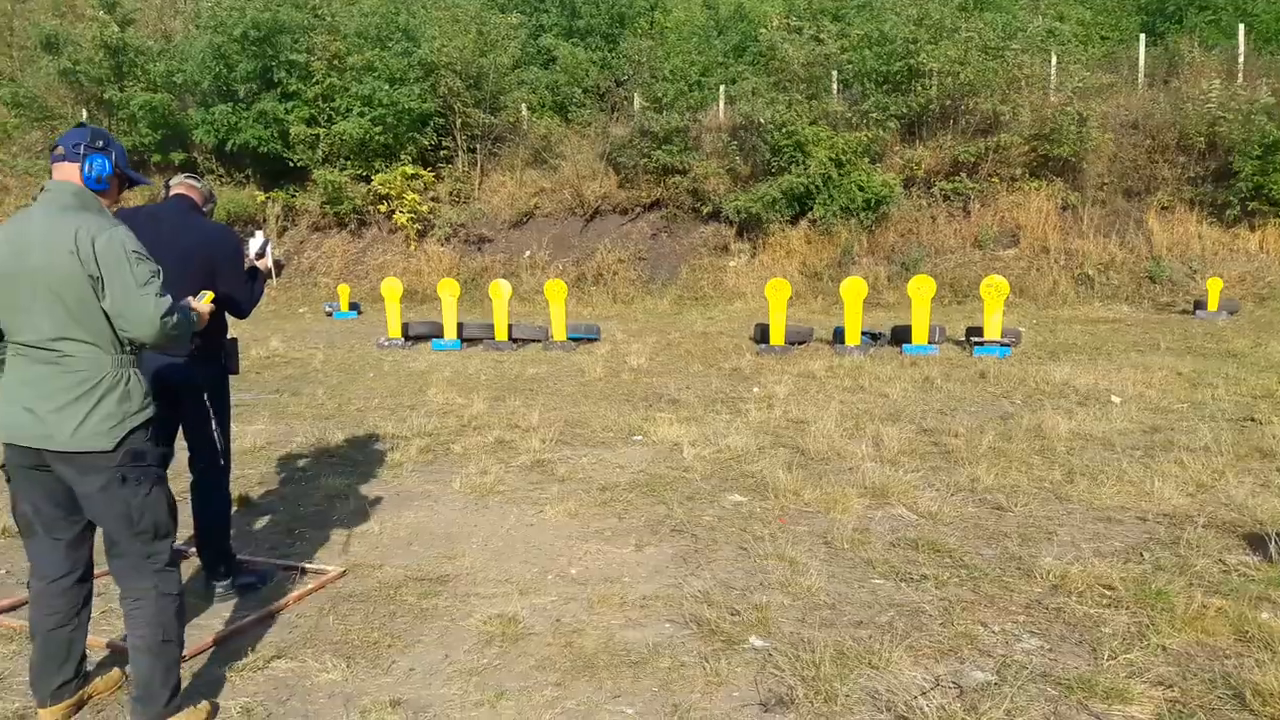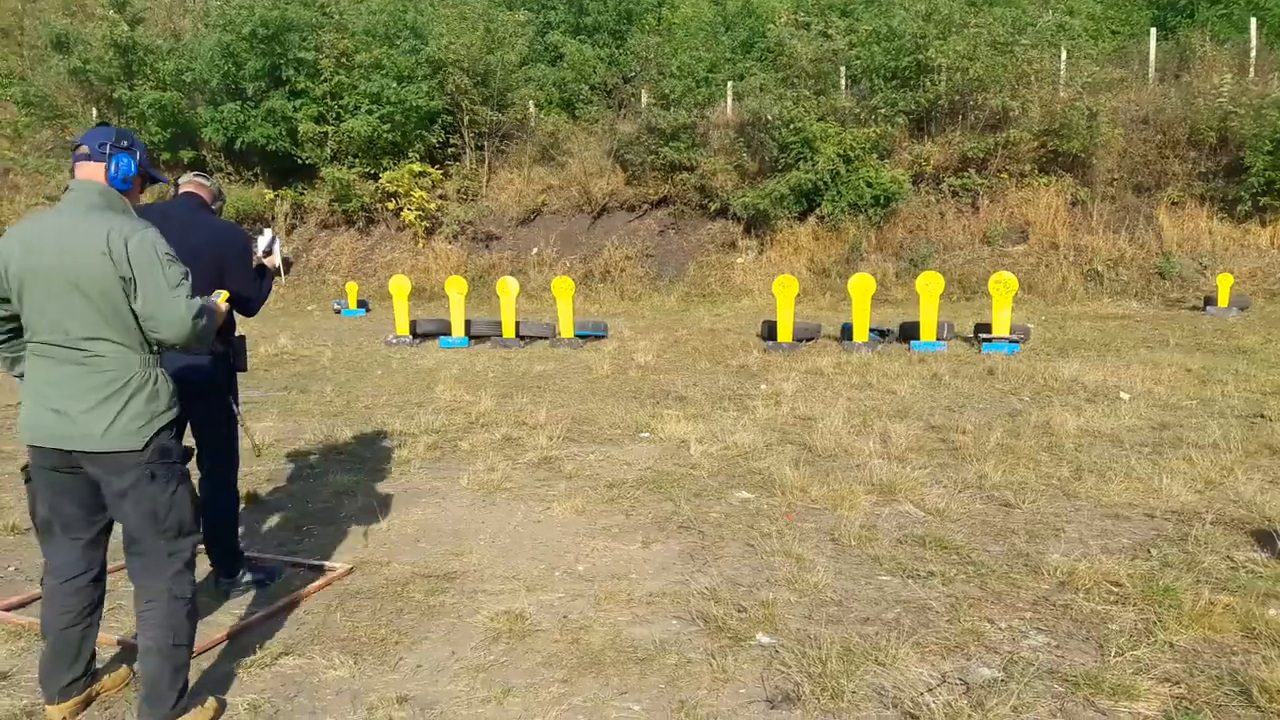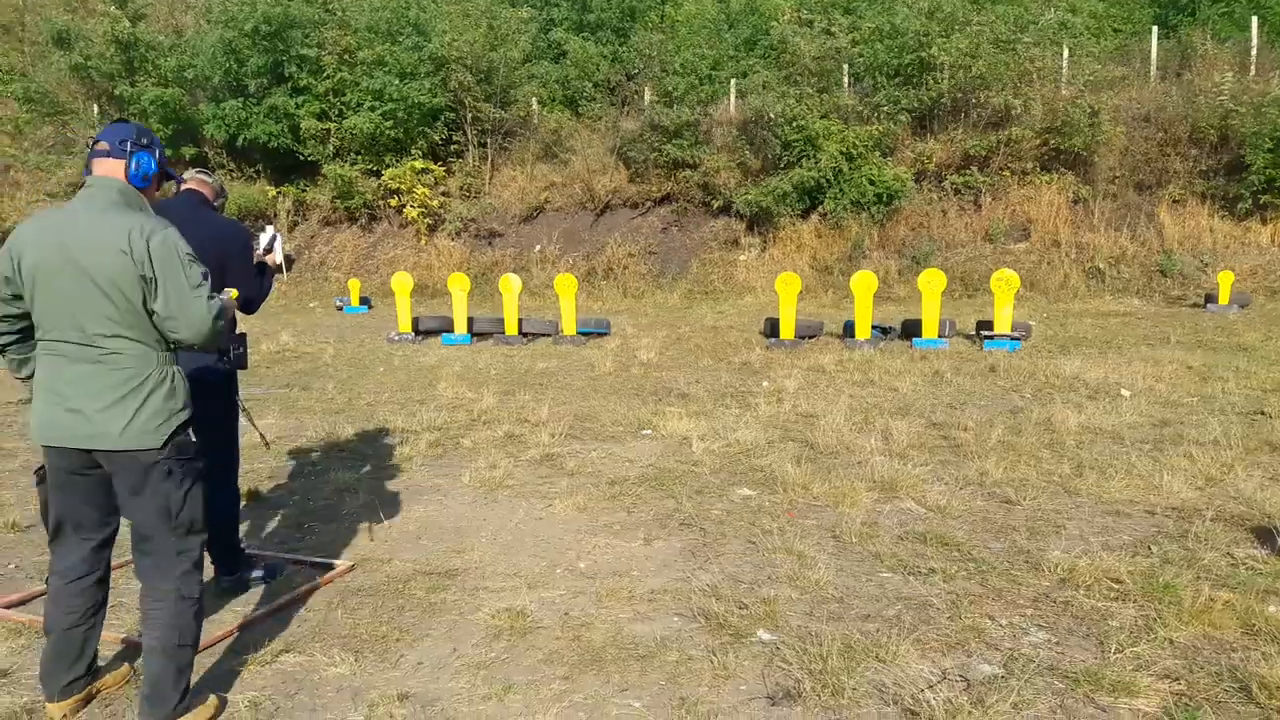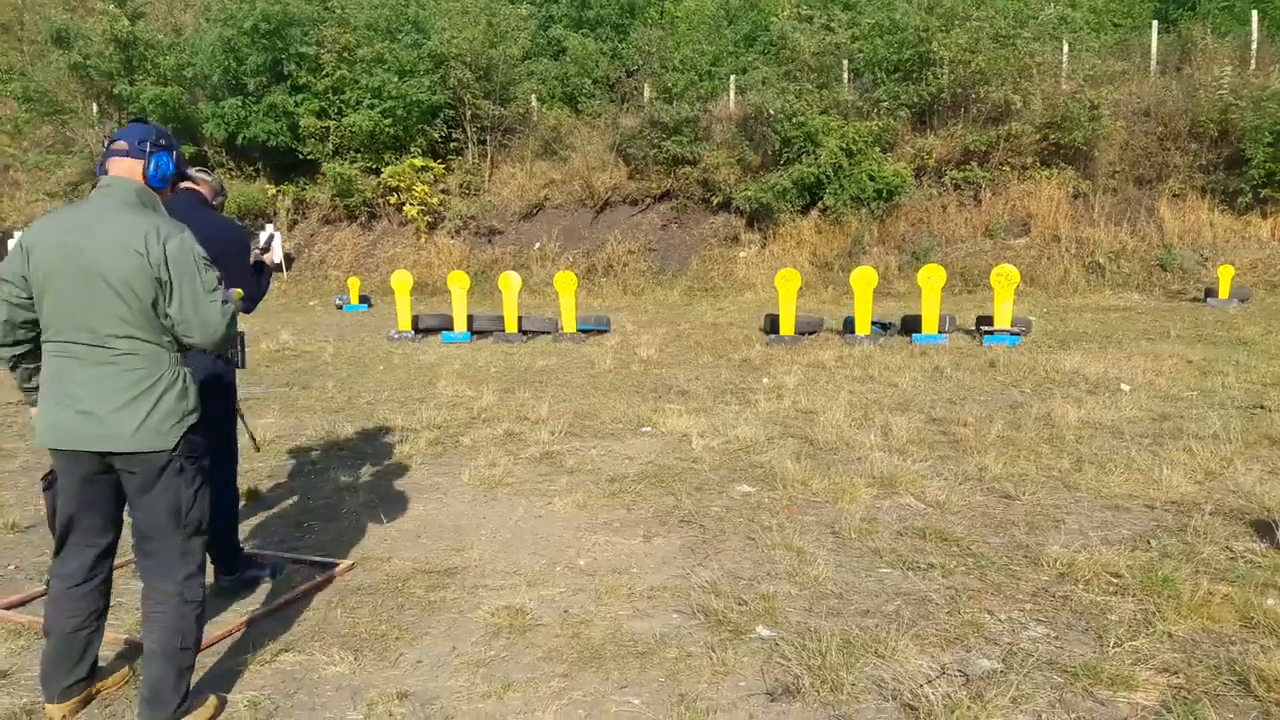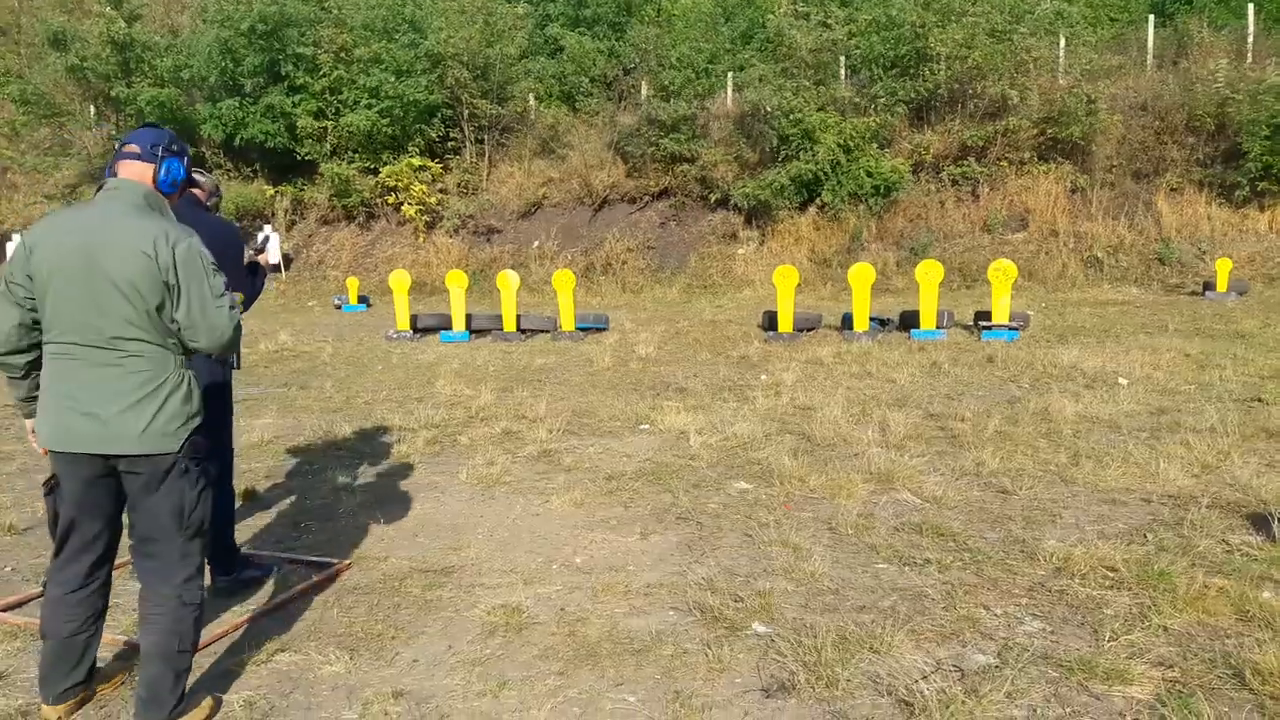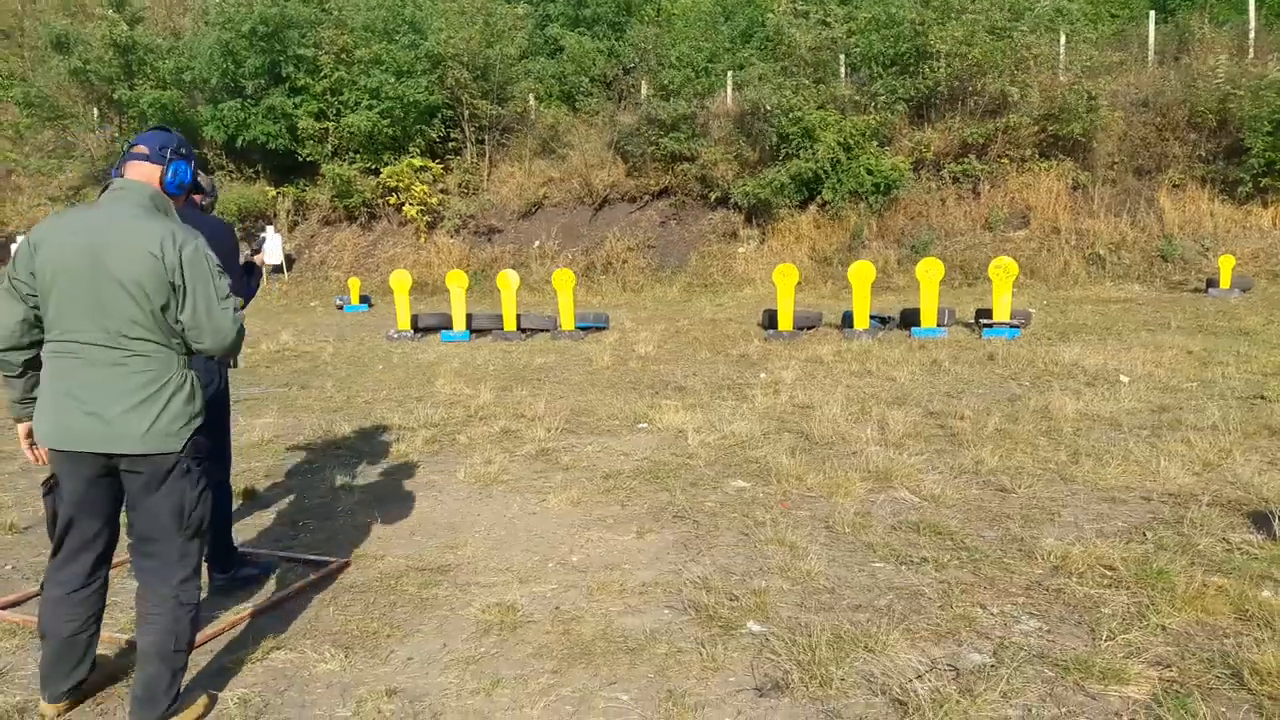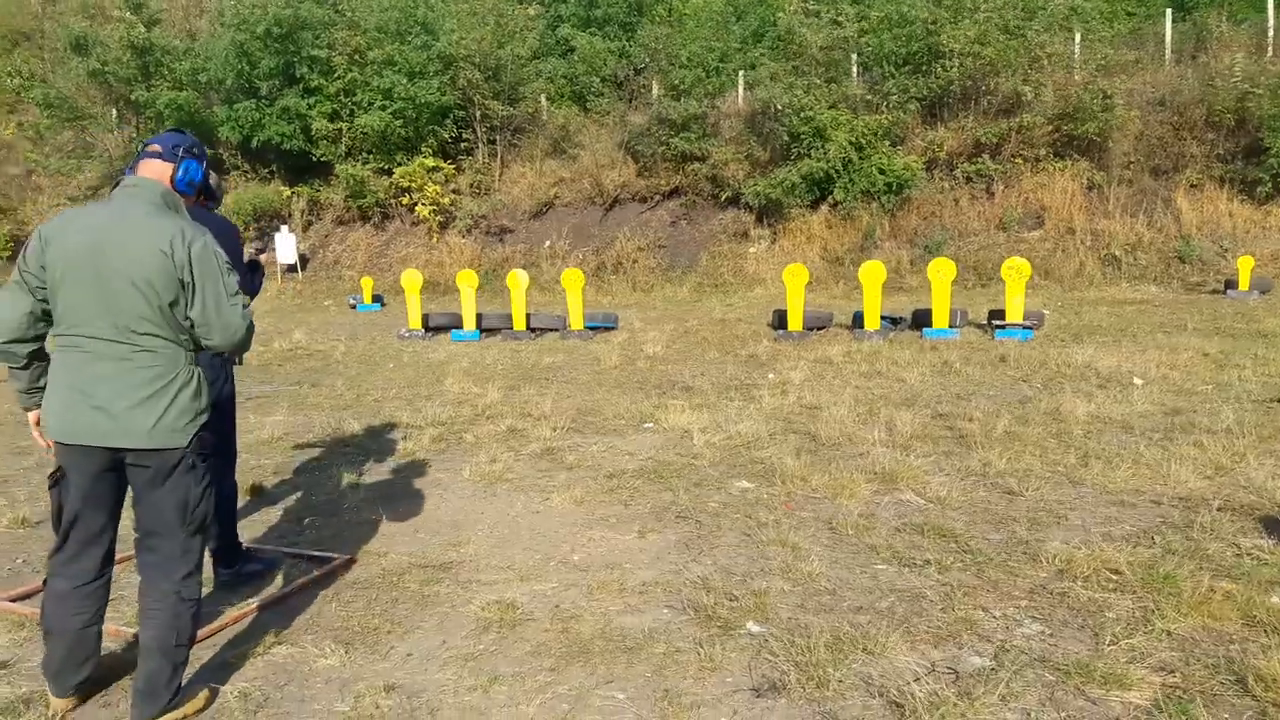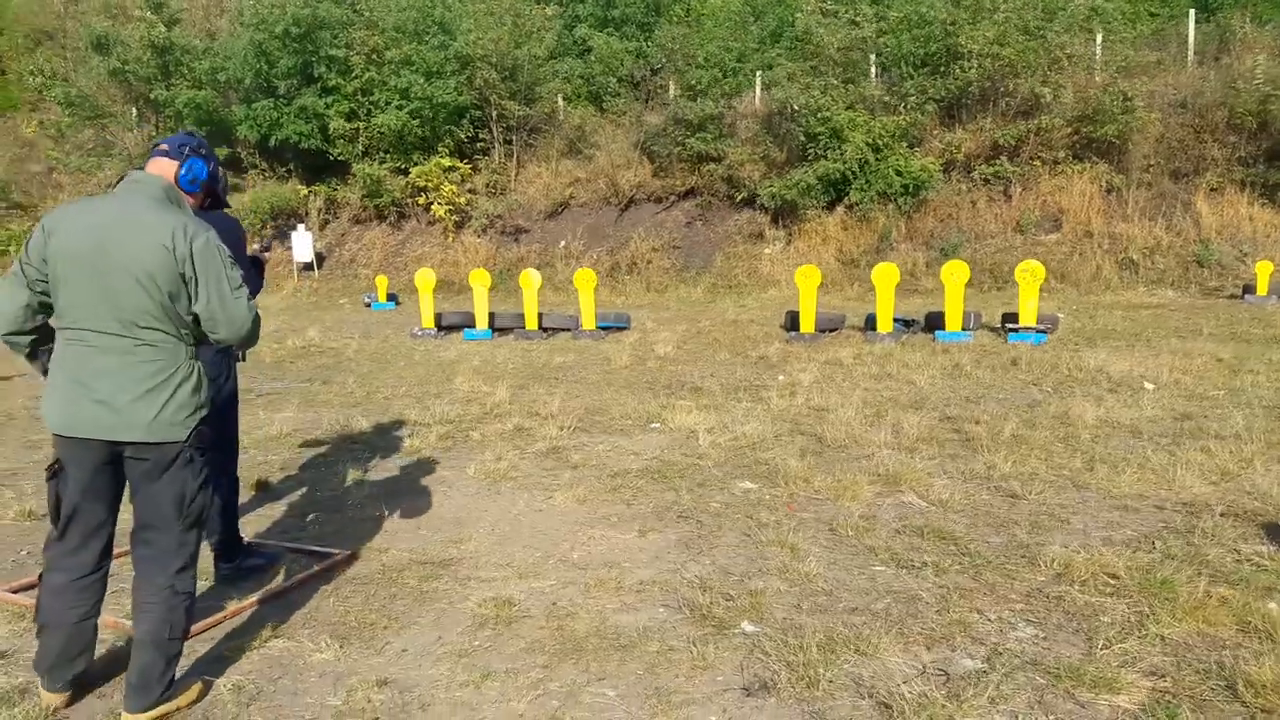
dt=0.1s
person 1, frame 1
right shoulder: (101, 234)
right elbow: (149, 322)
right wrist: (192, 315)
right hip: (103, 429)
left knee: (54, 562)
right knee: (146, 561)
person 1, frame 2
right shoulder: (130, 235)
right elbow: (179, 325)
right wrist: (212, 311)
right hip: (128, 430)
left knee: (68, 557)
right knee: (161, 562)
person 1, frame 3
right shoulder: (151, 233)
right elbow: (194, 325)
right wrist: (222, 308)
left hip: (61, 428)
right hip: (143, 428)
left knee: (74, 556)
right knee: (169, 561)
person 1, frame 4
right shoulder: (165, 236)
right elbow: (211, 330)
right wrist: (227, 307)
left hip: (69, 428)
right hip: (153, 429)
left knee: (78, 558)
right knee: (171, 566)
person 1, frame 5
right shoulder: (172, 239)
right elbow: (216, 334)
right wrist: (229, 311)
left hip: (70, 430)
right hip: (156, 431)
left knee: (76, 561)
right knee: (169, 568)
person 1, frame 6
right shoulder: (179, 241)
right elbow: (221, 338)
right wrist: (205, 320)
left hip: (69, 429)
right hip: (158, 431)
left knee: (74, 558)
right knee: (167, 568)
person 1, frame 7
left shoulder: (57, 228)
right shoulder: (187, 238)
right elbow: (230, 334)
right wrist: (211, 317)
left hip: (76, 423)
right hip: (164, 427)
left knee: (78, 554)
right knee: (170, 564)
person 1, frame 8
left shoulder: (60, 221)
right shoulder: (189, 235)
right elbow: (238, 328)
right wrist: (196, 319)
left hip: (77, 417)
right hip: (163, 422)
left knee: (74, 548)
right knee: (165, 557)
person 2, frame 1
left shoulder: (125, 224)
right shoulder: (219, 237)
right elbow: (240, 305)
right wrist: (258, 272)
left hip: (141, 361)
right hip: (197, 364)
right knee: (209, 467)
right ankle: (221, 572)
person 2, frame 2
left shoulder: (138, 222)
right shoulder: (228, 236)
right elbow: (248, 303)
right wrist: (266, 270)
right hip: (207, 363)
right knee: (218, 465)
right ankle: (228, 568)
person 2, frame 3
right shoulder: (229, 232)
right elbow: (249, 300)
right wrist: (266, 267)
right hip: (208, 360)
right knee: (218, 462)
right ankle: (230, 566)
person 2, frame 4
right shoulder: (226, 231)
right elbow: (246, 299)
right wrist: (262, 267)
right hip: (206, 359)
right knee: (218, 461)
right ankle: (229, 565)
person 2, frame 5
right shoulder: (221, 232)
right elbow: (240, 298)
right wrist: (257, 267)
right hip: (203, 360)
right knee: (213, 461)
right ankle: (225, 566)
person 2, frame 6
right shoulder: (214, 231)
right elbow: (236, 297)
right wrist: (253, 268)
right hip: (199, 359)
right knee: (210, 459)
right ankle: (223, 565)
person 2, frame 7
right shoulder: (218, 229)
right elbow: (240, 294)
right wrist: (256, 266)
right hip: (204, 356)
right knee: (216, 456)
right ankle: (228, 559)
person 2, frame 8
right shoulder: (223, 225)
right elbow: (245, 290)
right wrist: (257, 262)
right hip: (208, 352)
right knee: (218, 451)
right ankle: (229, 554)
